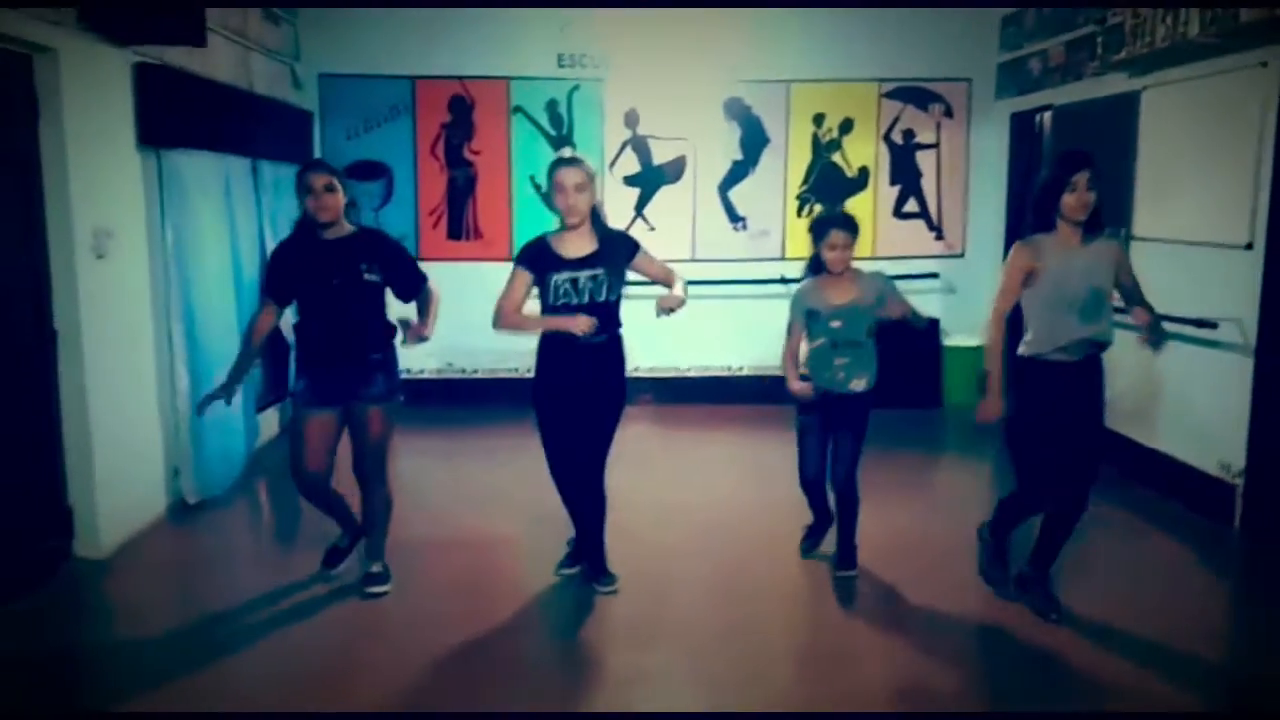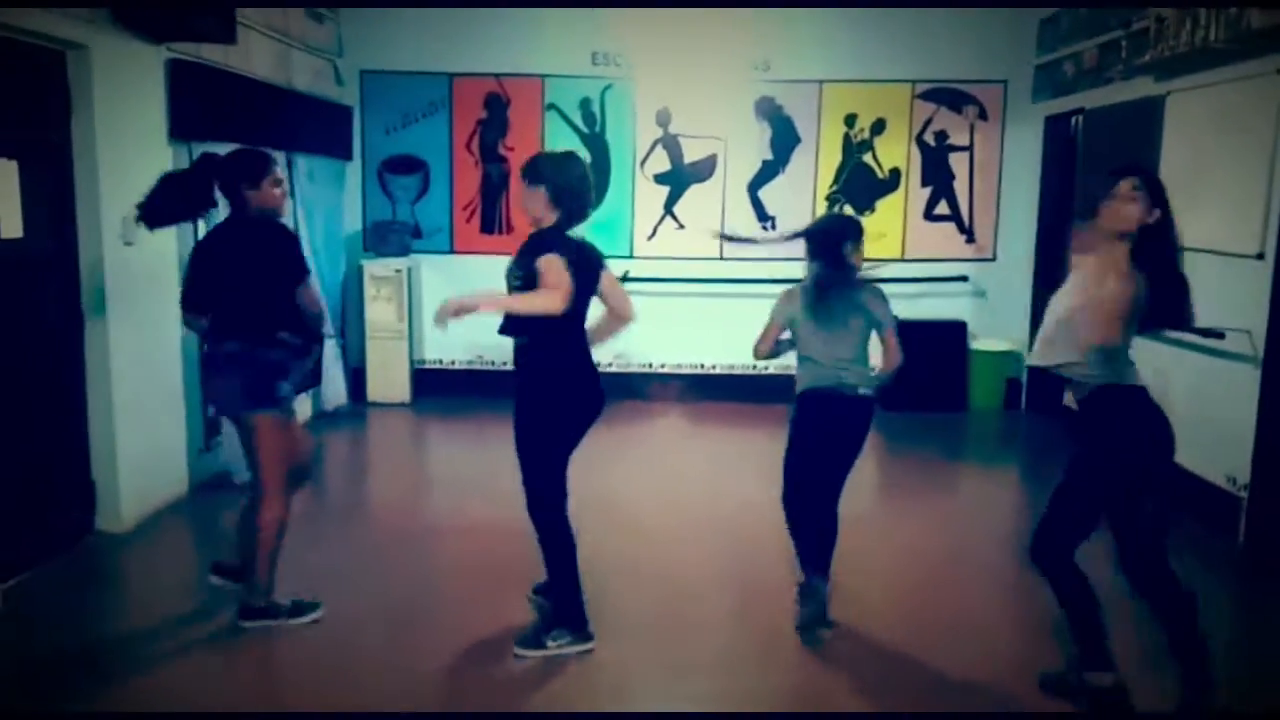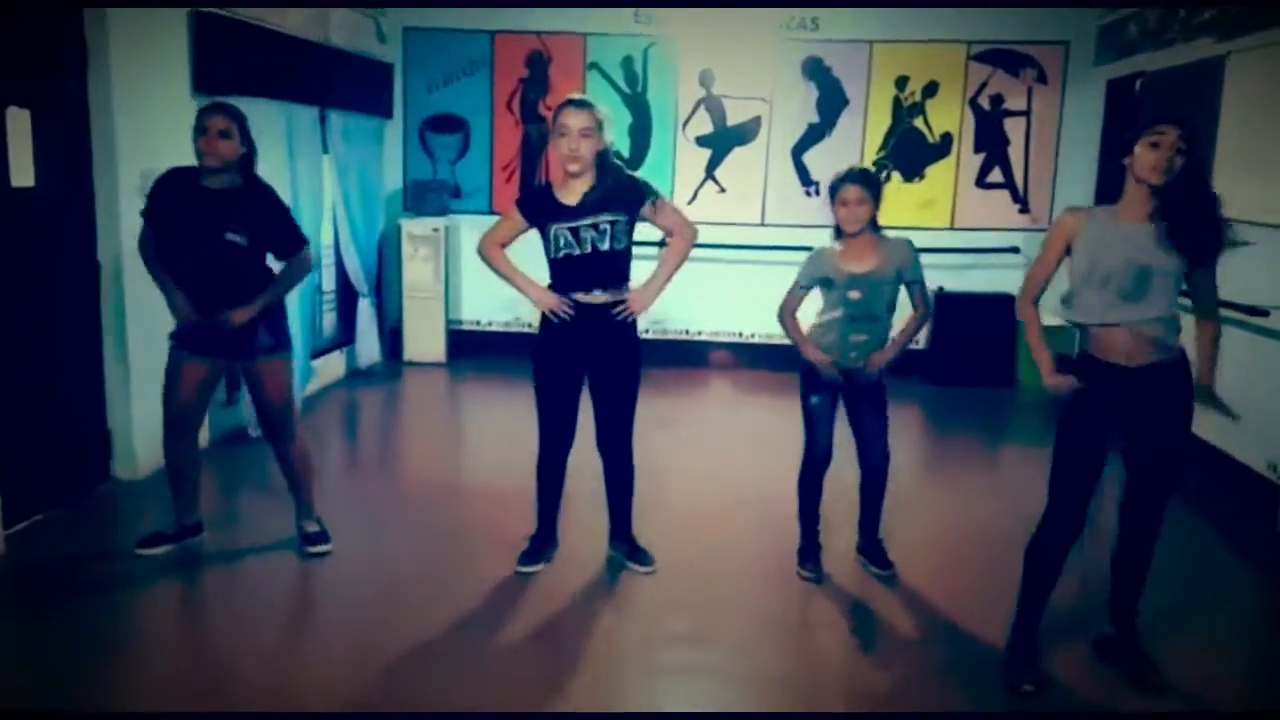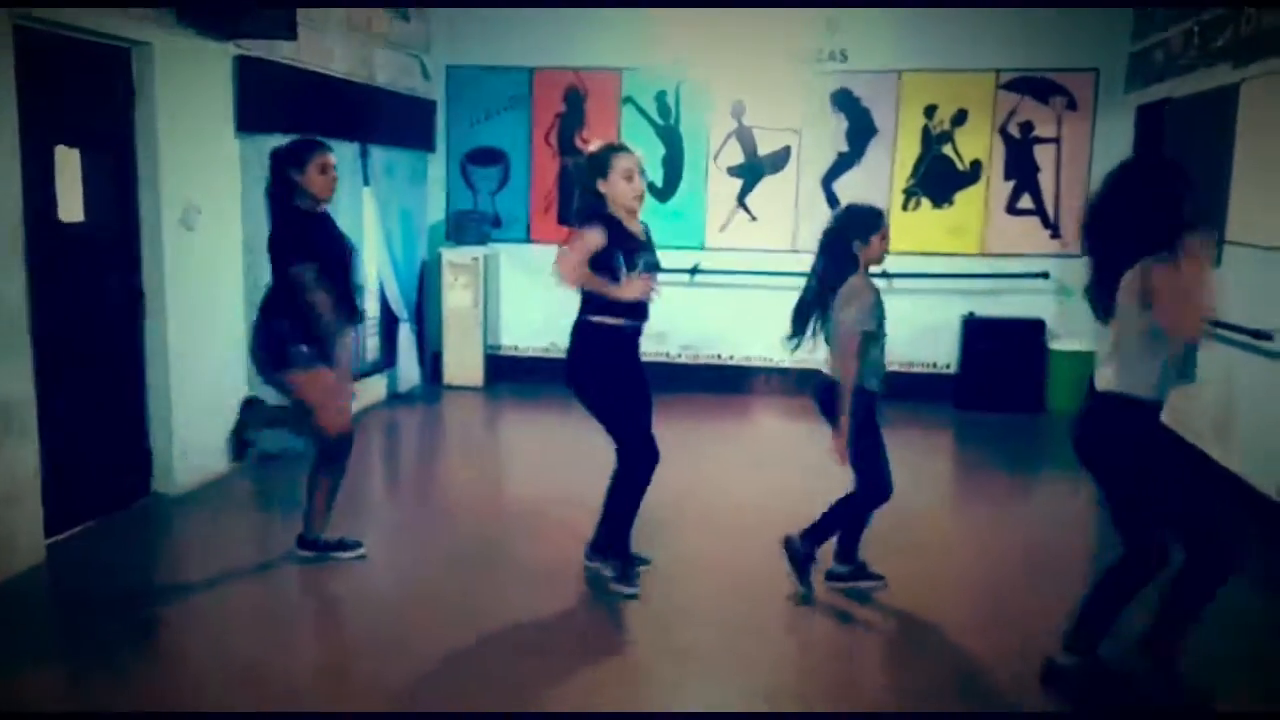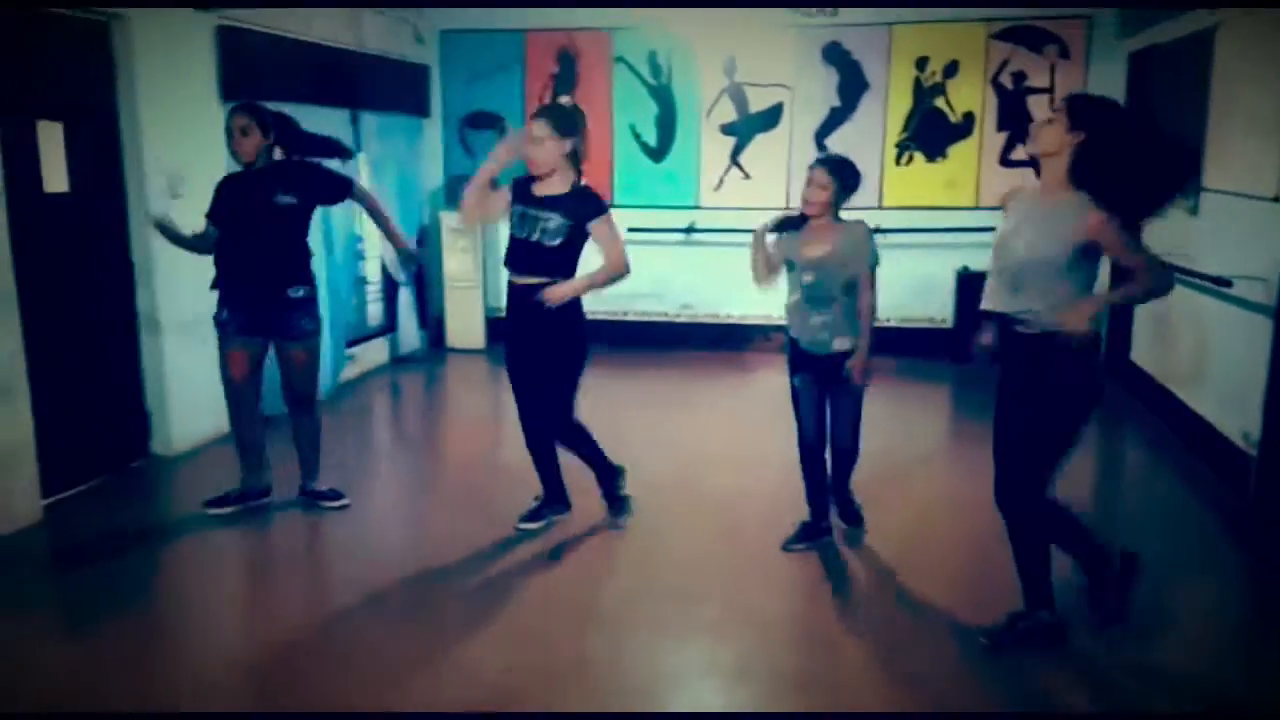
dt=1s
person 1, frame 1
left shoulder: (1111, 251)
right shoulder: (1029, 251)
left elbow: (1137, 302)
right elbow: (998, 320)
left wrist: (1149, 321)
right wrist: (995, 389)
left hip: (1086, 379)
right hip: (1035, 378)
left knee: (1075, 491)
right knee: (1038, 488)
left ankle: (1034, 574)
right ankle: (993, 534)
person 1, frame 2
left shoulder: (1122, 276)
right shoulder: (1089, 266)
left elbow: (1098, 340)
left wrist: (1095, 263)
left hip: (1126, 426)
right hip: (1099, 425)
left knee: (1144, 567)
right knee: (1048, 548)
left ankle: (1196, 675)
right ankle: (1096, 670)
person 1, frame 3
left shoulder: (1185, 232)
right shoulder: (1078, 223)
left elbow: (1206, 313)
right elbow: (1027, 299)
left wrist: (1203, 378)
right wrist: (1046, 367)
left hip: (1162, 390)
right hip: (1093, 385)
left knee: (1141, 525)
right knee: (1062, 519)
left ankle: (1120, 634)
right ankle: (1023, 640)
person 1, frame 4
left shoulder: (1130, 263)
right shoulder: (1156, 270)
right elbow: (1188, 329)
right wrist: (1196, 259)
left hip: (1111, 422)
right hip: (1124, 429)
left knee: (1144, 552)
right knee: (1213, 551)
left ankle: (1073, 659)
right ankle: (1158, 654)
person 1, frame 5
left shoulder: (1090, 215)
right shoulder: (1018, 201)
left elbow: (1156, 279)
left wrist: (1094, 307)
right wrist: (994, 324)
left hip: (1063, 361)
right hip: (1018, 358)
left knee: (1018, 494)
right knee: (1013, 492)
left ankle: (1105, 567)
person 2, frame 1
left shoulder: (618, 245)
right shoulder: (535, 253)
left elbow: (672, 279)
right elbow: (503, 317)
left wrist: (674, 294)
right wrist: (561, 321)
left hip: (605, 372)
right hip: (554, 375)
left knee: (590, 467)
right knee: (563, 467)
left ankle: (593, 554)
right ankle: (584, 539)
person 2, frame 2
left shoulder: (544, 242)
right shoulder: (586, 251)
left elbow: (556, 300)
right elbow: (622, 312)
left wrist: (480, 301)
left hip: (548, 385)
right hip: (578, 382)
left knee: (545, 500)
right knee: (544, 489)
left ankle: (571, 623)
right ankle: (562, 583)
person 2, frame 3
left shoulder: (628, 191)
right shoulder: (538, 201)
left elbow: (684, 233)
right elbow: (490, 246)
left wrist: (651, 289)
right wrist: (532, 291)
left hip: (615, 329)
right hip: (562, 330)
left knee: (616, 442)
right knee: (554, 441)
left ankle: (622, 537)
right ankle: (544, 536)
person 2, frame 4
left shoulder: (640, 230)
right shoulder: (600, 226)
right elbow: (566, 265)
left wrist: (636, 289)
right wrist: (617, 290)
left hip: (625, 353)
right hip: (594, 356)
left knee: (637, 456)
right knee: (641, 453)
left ankle: (609, 548)
right ankle: (610, 549)
person 2, frame 5
left shoulder: (586, 201)
right shoulder: (520, 190)
left elbow: (619, 265)
right elbow: (469, 212)
left wrist: (577, 284)
right wrist: (496, 158)
left hip: (559, 315)
right hip: (520, 314)
left knee: (556, 419)
right knee: (532, 416)
left ankle: (609, 476)
right ankle: (554, 497)
person 3, frame 1
left shoulder: (378, 246)
right shoulder: (292, 253)
left elbow: (423, 290)
right elbow: (267, 315)
left wrist: (424, 324)
right wrist: (237, 374)
left hip: (372, 371)
right hip: (316, 374)
left knee: (371, 471)
right knee: (308, 476)
left ankle: (375, 559)
right ankle: (349, 527)
person 3, frame 2
left shoulder: (209, 246)
right shoulder: (273, 236)
left elbow: (194, 318)
right elbow: (310, 306)
right wrist: (311, 342)
left hip: (224, 369)
right hip: (261, 372)
left knee: (296, 463)
right knee: (273, 485)
left ankle: (244, 564)
right ankle: (259, 601)
person 3, frame 3
left shoulder: (259, 201)
right shoulder: (172, 186)
left elbow: (301, 262)
right elbow: (149, 242)
left wrist: (253, 306)
right wrist: (172, 292)
left hip: (257, 326)
right hip: (196, 327)
left knee: (280, 427)
right knee: (178, 425)
left ankle: (308, 519)
right ankle: (187, 522)
person 3, frame 4
left shoulder: (318, 221)
right shoulder: (292, 224)
right elbow: (311, 287)
right wrist: (340, 346)
left hip: (317, 342)
right hip: (287, 342)
left knee: (339, 440)
right knee: (335, 426)
left ankle: (315, 535)
person 3, frame 5
left shoulder: (301, 176)
right shoulder: (229, 187)
left elbow: (359, 193)
right elbow: (211, 242)
left wrist: (395, 238)
right wrist: (176, 237)
left hip: (292, 303)
right hip: (239, 307)
left knee: (301, 398)
right knee: (241, 399)
left ankle: (311, 483)
right ankle: (253, 484)
person 4, frame 1
left shoulder: (875, 284)
right shoulder: (805, 294)
left elbow: (916, 321)
right elbow: (791, 348)
left wrist: (900, 312)
right wrist: (792, 380)
left hip: (855, 398)
right hip: (814, 395)
left knee: (842, 478)
right knee: (810, 475)
left ankle: (846, 547)
right ankle: (821, 520)
person 4, frame 2
left shoulder: (794, 298)
right shoulder: (870, 296)
left elbow: (764, 351)
right elbow: (894, 358)
left hip: (814, 405)
right hip: (857, 408)
left knee: (797, 495)
right knee: (825, 498)
left ankle: (814, 579)
right ankle: (816, 581)
person 4, frame 3
left shoulder: (900, 252)
right shoulder: (822, 259)
left elbow: (922, 309)
right elbow: (786, 312)
left wrist: (891, 351)
right wrist: (808, 350)
left hip: (868, 372)
right hip: (822, 369)
left knee: (876, 460)
right knee: (818, 455)
left ankle: (869, 541)
right ankle: (808, 544)
person 4, frame 4
left shoulder: (850, 285)
right shoulder: (864, 292)
right elbow: (847, 355)
right wrist: (844, 420)
left hip: (850, 395)
right hip: (851, 397)
left knee: (874, 483)
right knee: (875, 487)
left ankle: (845, 564)
right ankle: (804, 543)
person 4, frame 5
left shoulder: (858, 235)
right shoulder: (789, 239)
left elbow: (867, 296)
right elbow: (763, 276)
left wrist: (863, 352)
right wrist: (760, 236)
left hip: (844, 355)
right hip: (803, 353)
left knee: (845, 440)
right knee: (810, 438)
left ankle: (841, 494)
right ankle: (818, 518)
